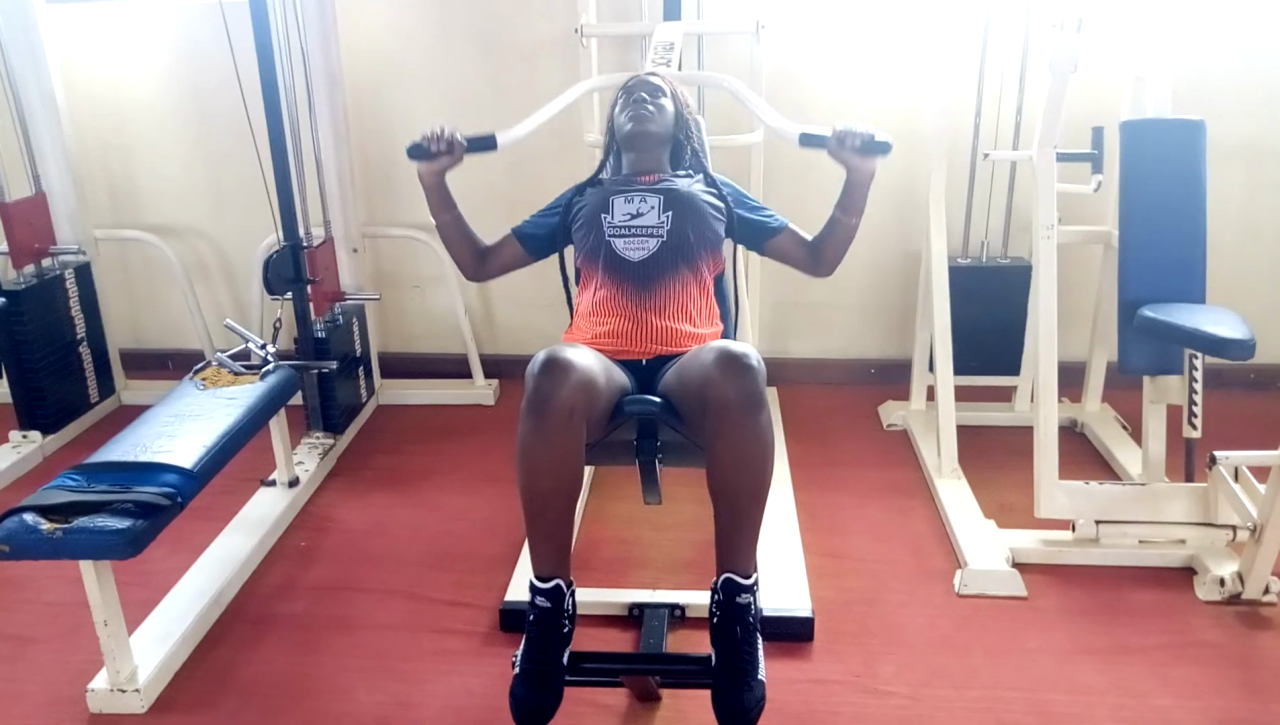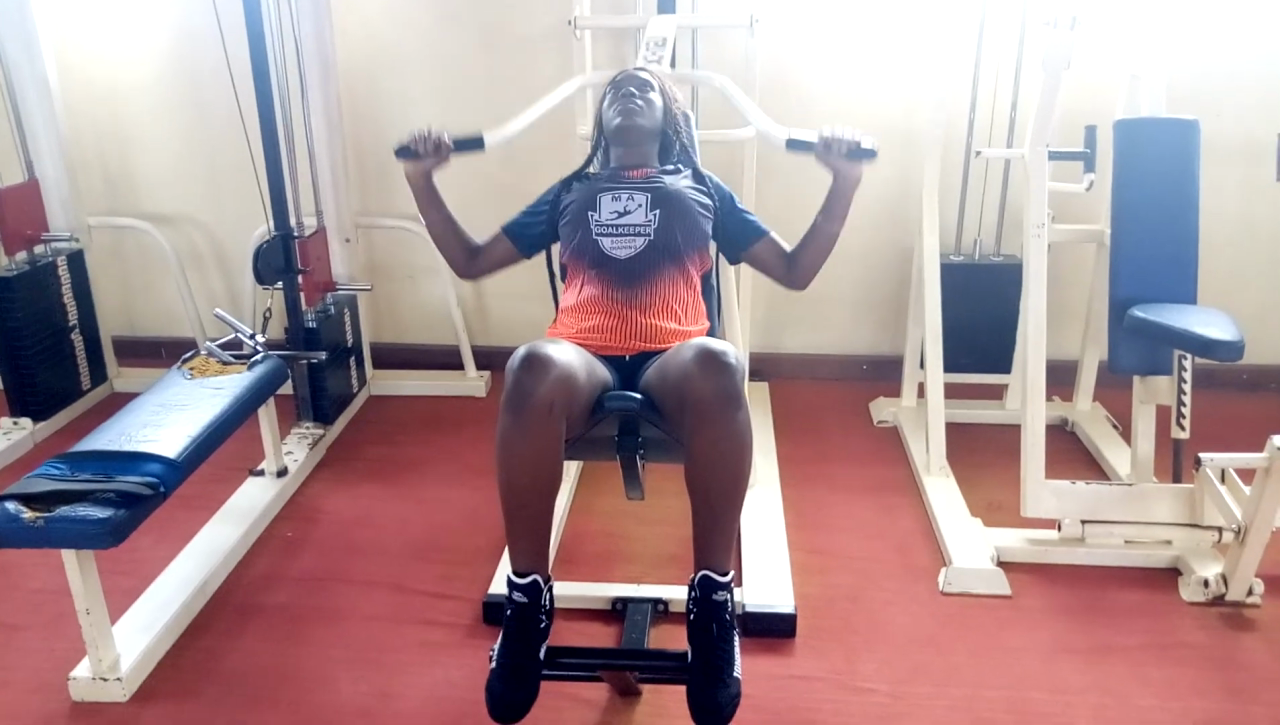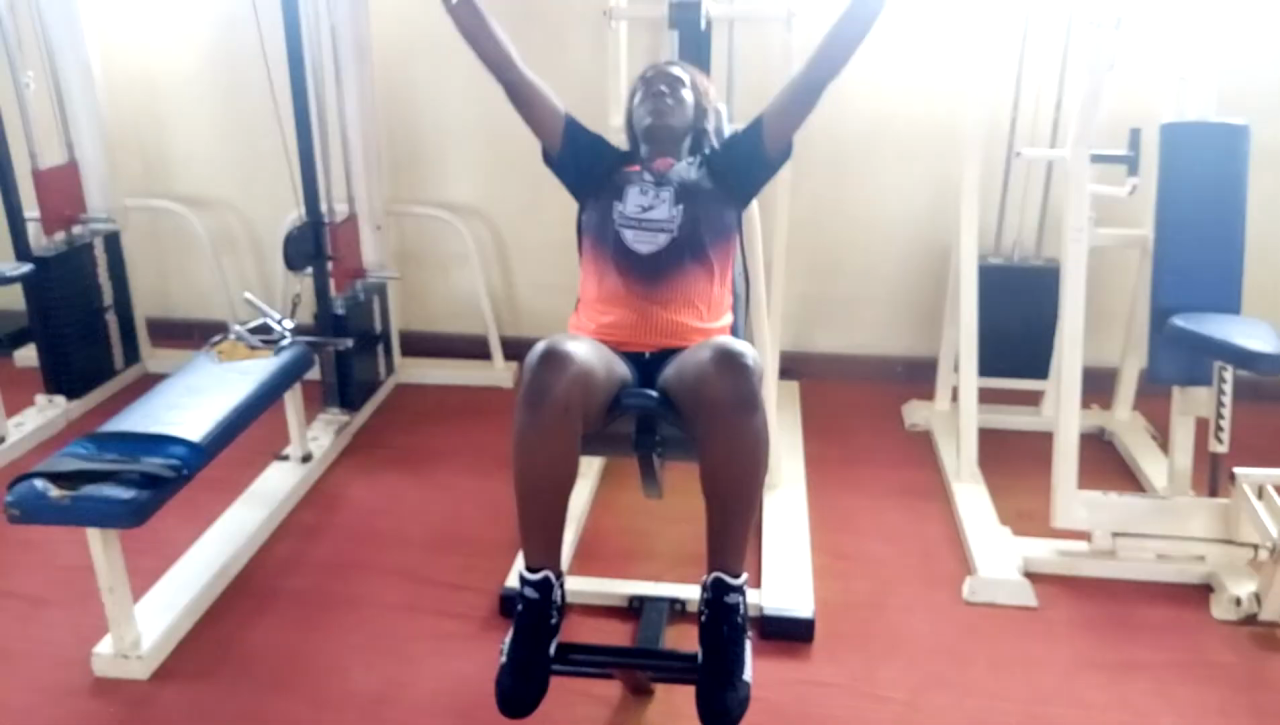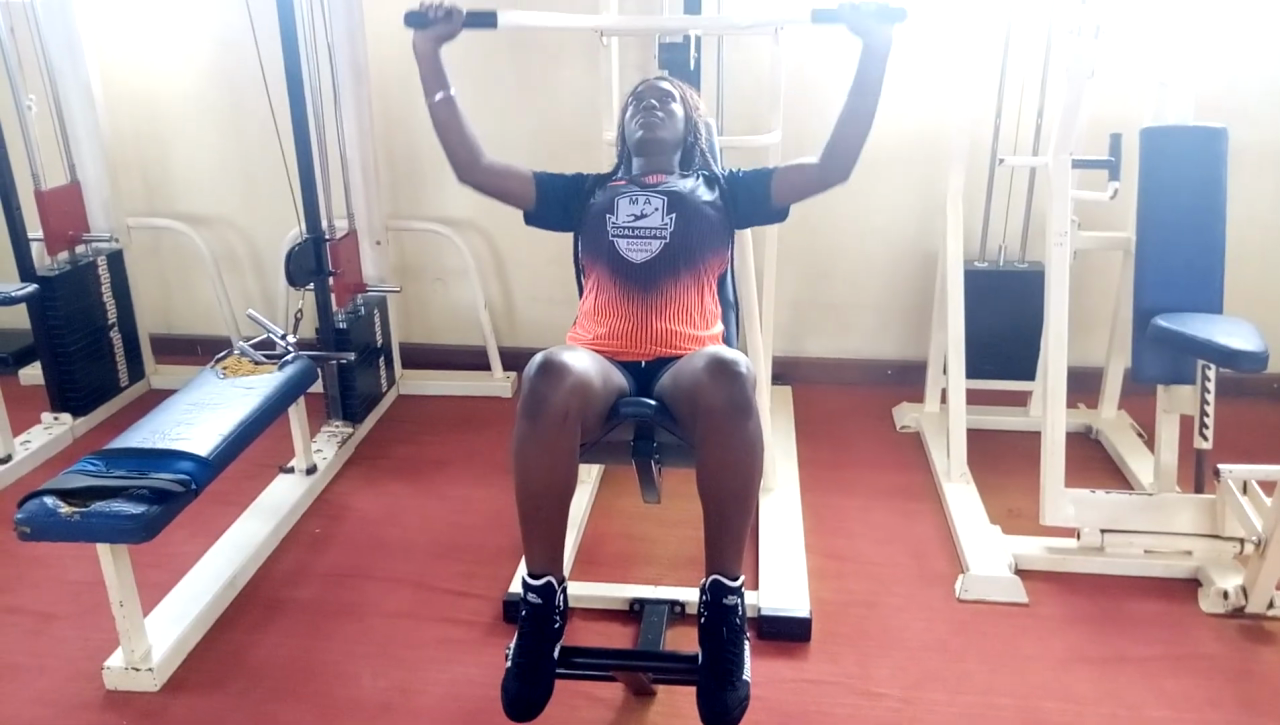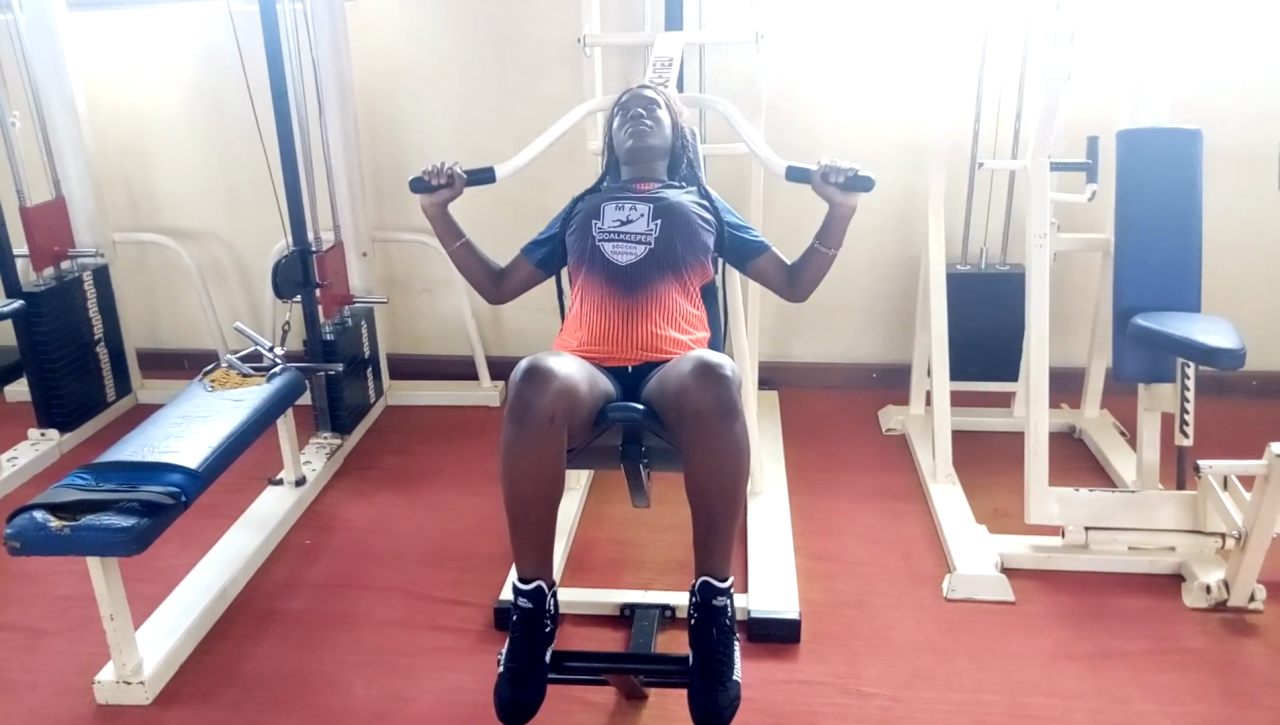
dt=0.7s
person 1, frame 1
left shoulder: (715, 192)
right shoulder: (581, 198)
left elbow: (821, 258)
right elbow: (477, 263)
left wrist: (858, 176)
right wrist: (434, 182)
left hip: (690, 361)
right hip: (600, 361)
left knee: (739, 368)
right knee: (554, 372)
left ankle: (735, 597)
right ankle: (550, 601)
person 1, frame 2
left shoulder: (701, 188)
right shoulder: (570, 191)
left elbow: (798, 269)
right elbow: (467, 260)
left wrist: (842, 183)
right wrist: (424, 181)
left hip: (674, 357)
right hip: (583, 355)
left knee: (717, 366)
right knee: (533, 367)
left ankle: (714, 596)
right ankle: (527, 597)
person 1, frame 3
left shoulder: (728, 169)
right shoulder: (596, 166)
left elbow: (817, 75)
right elbow: (507, 70)
left hip: (692, 356)
right hip: (605, 354)
left knee: (734, 366)
right knee: (551, 363)
left ankle: (725, 599)
right ankle: (539, 592)
person 1, frame 4
left shoulder: (721, 189)
right shoulder: (588, 192)
left elbow: (834, 167)
right elbow: (473, 169)
left hip: (687, 366)
right hip: (600, 364)
left knee: (729, 375)
right knee: (548, 375)
left ankle: (724, 601)
right ankle: (543, 598)
person 1, frame 5
left shoulder: (705, 205)
right shoulder: (581, 208)
left elbow: (796, 285)
right elbow: (496, 286)
left wrist: (839, 210)
right wrist: (439, 212)
left hip: (673, 368)
right hip: (587, 369)
left knee: (714, 377)
right knee: (534, 380)
left ankle: (713, 603)
right ankle: (534, 604)
